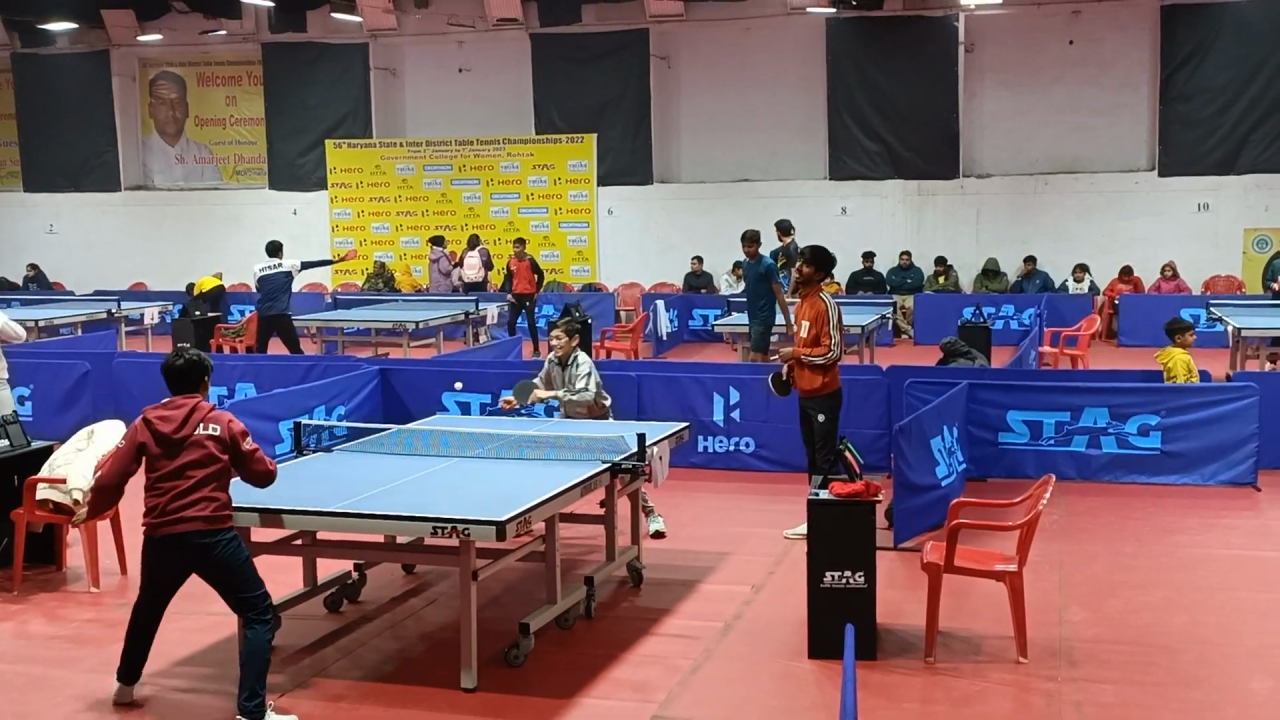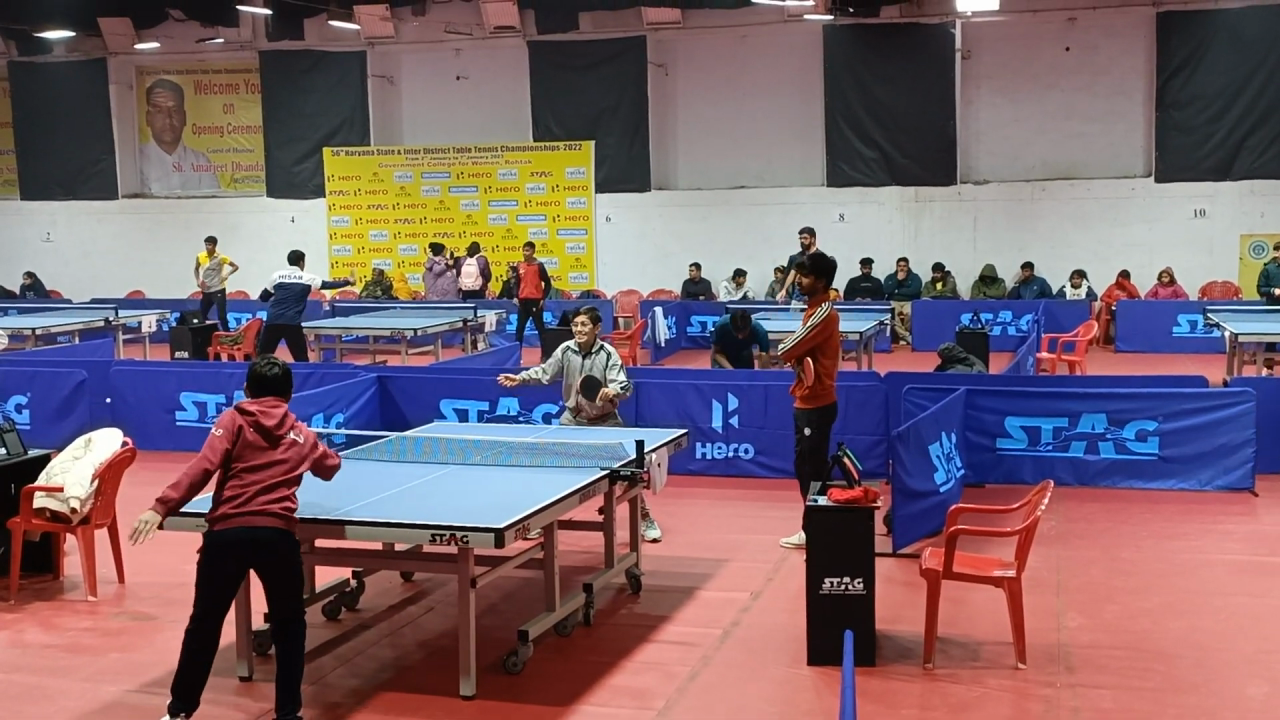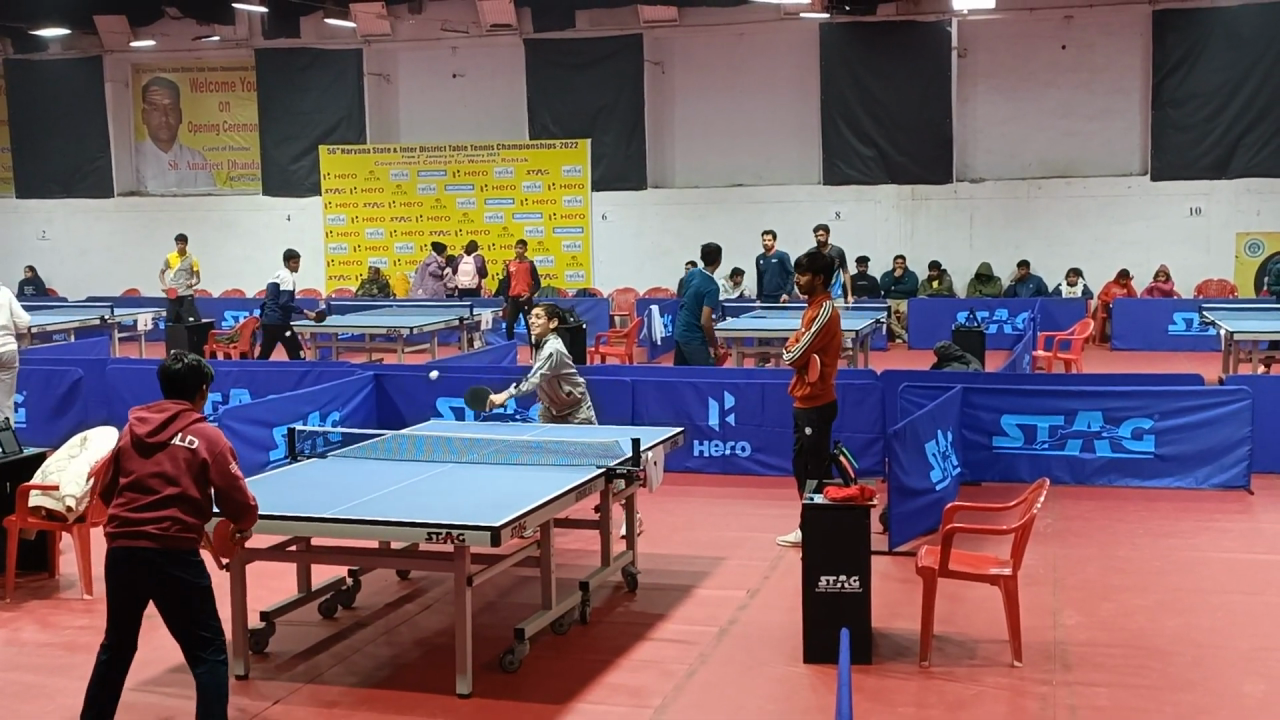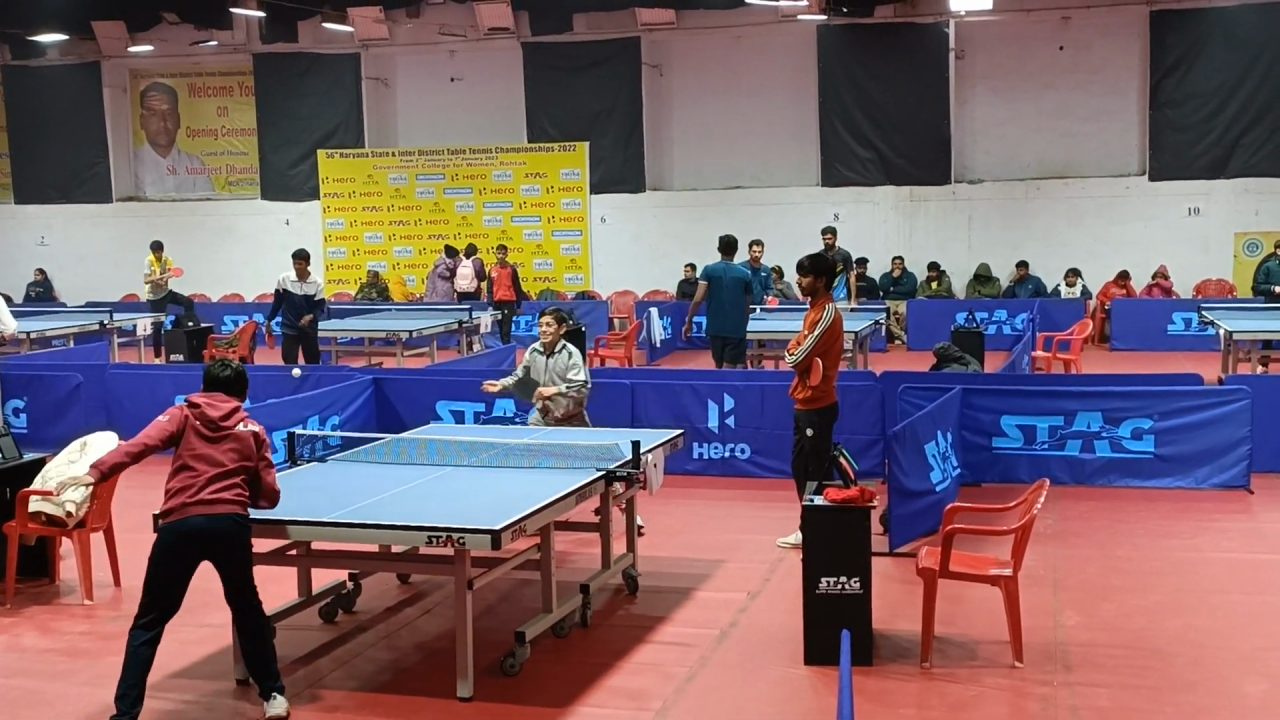
dt=1s
person 1, frame 1
left shoulder: (143, 425)
right shoulder: (222, 422)
left elbow: (109, 483)
right elbow: (263, 475)
left wrist: (91, 510)
right wrist: (230, 466)
left hip: (161, 537)
right hip: (212, 535)
left knee: (147, 607)
right knee: (259, 615)
left ankle: (125, 685)
person 1, frame 2
left shoulder: (233, 419)
right shoulder: (302, 434)
left elbow: (203, 467)
right elbow: (331, 466)
left wrist: (161, 507)
left hip: (227, 533)
right hip: (277, 535)
left knee: (204, 624)
right knee: (289, 628)
person 1, frame 3
left shoulder: (131, 430)
right shoulder: (208, 437)
left elbow: (107, 492)
right elbow: (240, 506)
right wrist: (241, 524)
left hip: (122, 551)
right hip: (173, 555)
left knee: (116, 647)
right knee: (208, 653)
person 1, frame 4
left shoulder: (183, 414)
right shoulder: (254, 431)
left elbow: (141, 444)
right elbow: (269, 496)
left wrist: (97, 472)
left hip: (179, 525)
right hip: (232, 525)
left knee: (148, 621)
right knee: (249, 611)
person 2, frame 1
left shoulder: (826, 306)
right shoulder: (801, 304)
left elbow: (832, 352)
left wrist: (794, 353)
right wrist: (790, 364)
left hip: (824, 395)
right hip: (805, 393)
left knee: (826, 462)
right knee: (813, 459)
person 2, frame 2
left shoulder: (823, 313)
right shoulder: (816, 309)
left elbow: (786, 351)
right elbow: (802, 350)
left wrist: (792, 350)
right wrist: (798, 358)
left hip: (816, 404)
right hip: (808, 401)
left knee: (814, 471)
right knee: (804, 468)
person 2, frame 3
left shoulder: (825, 312)
right shoulder: (812, 308)
left elbow: (795, 356)
right elbow: (793, 348)
left wrist: (792, 353)
right wrist: (793, 351)
left hip: (816, 403)
right hip: (804, 400)
left knee: (816, 469)
right knee: (802, 466)
person 2, frame 4
left shoulder: (827, 314)
right shoulder: (814, 310)
left elbow: (797, 359)
right elbow: (797, 350)
left wrist: (792, 353)
right wrist: (794, 352)
left hip: (817, 405)
right hip: (805, 403)
left knee: (816, 472)
right knee: (801, 468)
person 3, frame 1
left shoulder: (583, 363)
right shoulder: (551, 360)
left elbow: (587, 397)
right elbow: (540, 382)
left wrist: (553, 394)
right wrist: (517, 398)
left hip: (597, 422)
right hip: (569, 421)
left ankle: (652, 516)
person 3, frame 2
left shoulder: (608, 354)
right shoulder: (566, 350)
left elbow: (624, 386)
right elbow: (545, 371)
left wrist: (613, 391)
right wrist: (520, 378)
left hip: (605, 421)
right hip: (573, 419)
left ankle: (646, 521)
person 3, frame 3
left shoulder: (552, 349)
right shoulder: (536, 342)
left elbow: (536, 381)
left wrist: (505, 395)
right wrist: (543, 398)
left hip: (575, 412)
right hip: (550, 412)
left knee: (600, 463)
right knee: (538, 464)
left ankle: (630, 510)
right ankle: (536, 518)
person 3, frame 4
left shoulder: (571, 354)
right shoulder: (534, 351)
left elbow: (582, 387)
right elbow: (521, 376)
left wrist: (556, 390)
right wrist: (502, 384)
left hip: (572, 420)
right hip: (544, 419)
left knee: (589, 465)
right knee: (525, 457)
